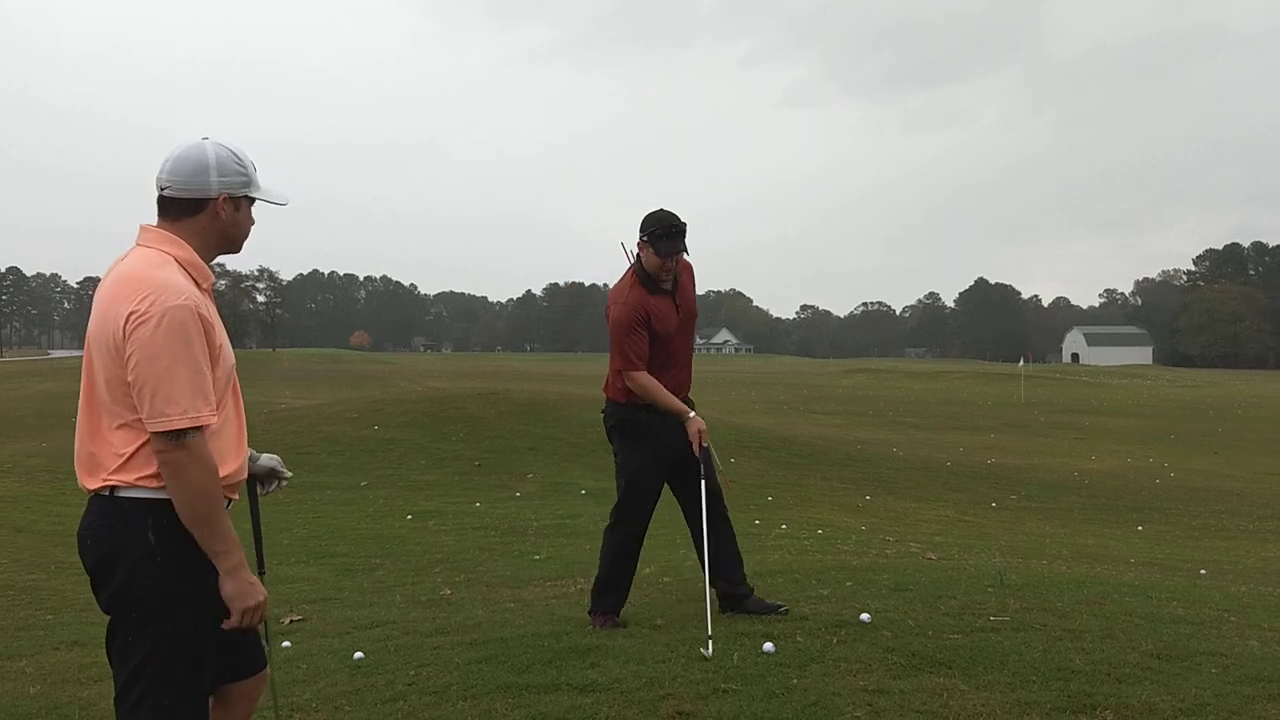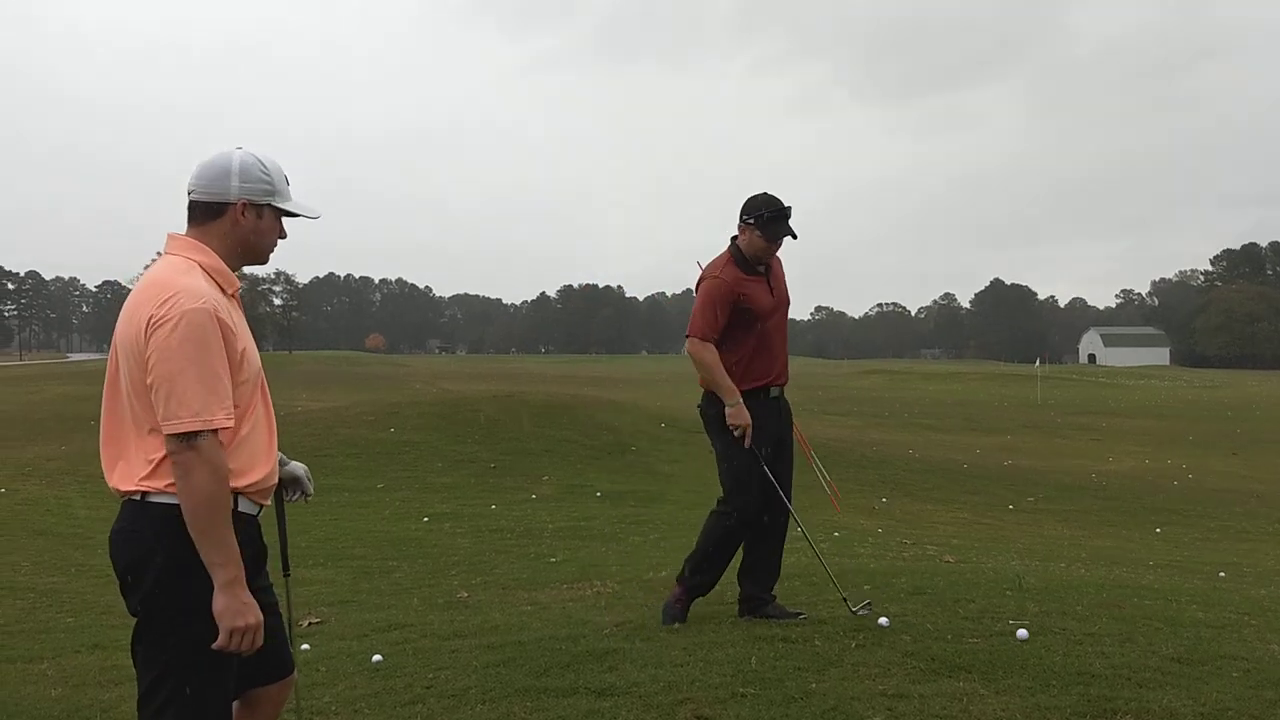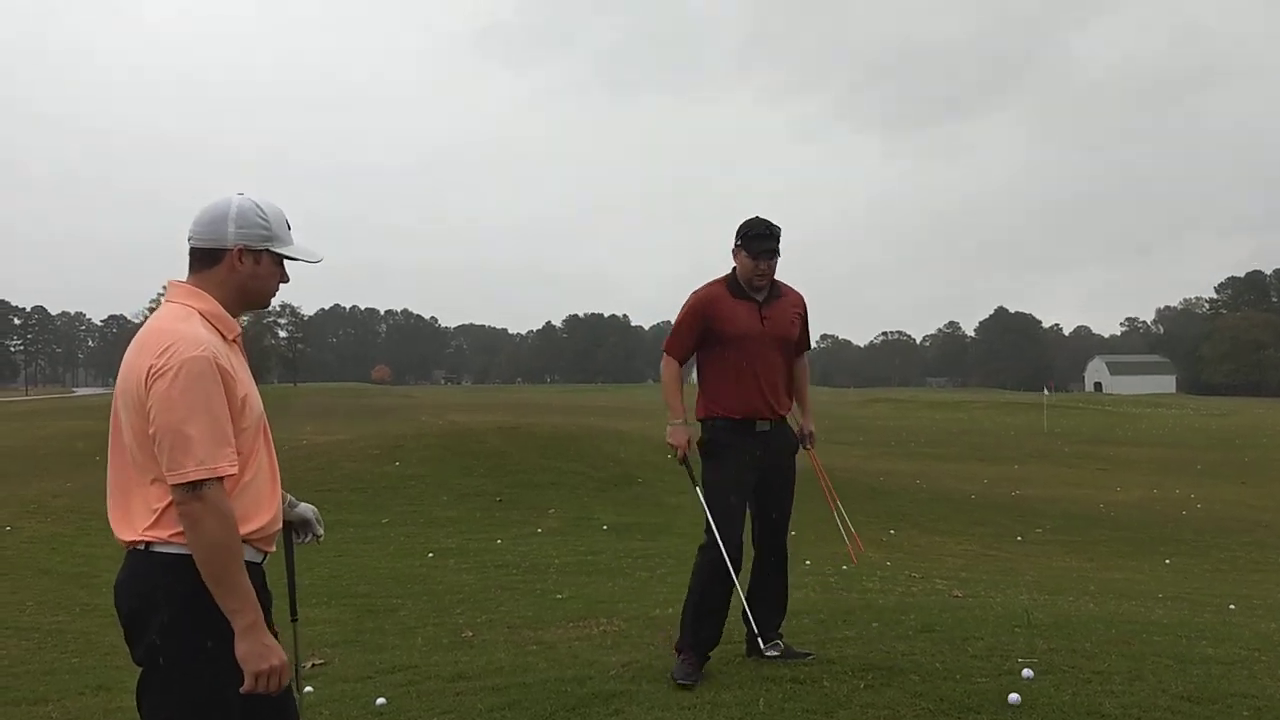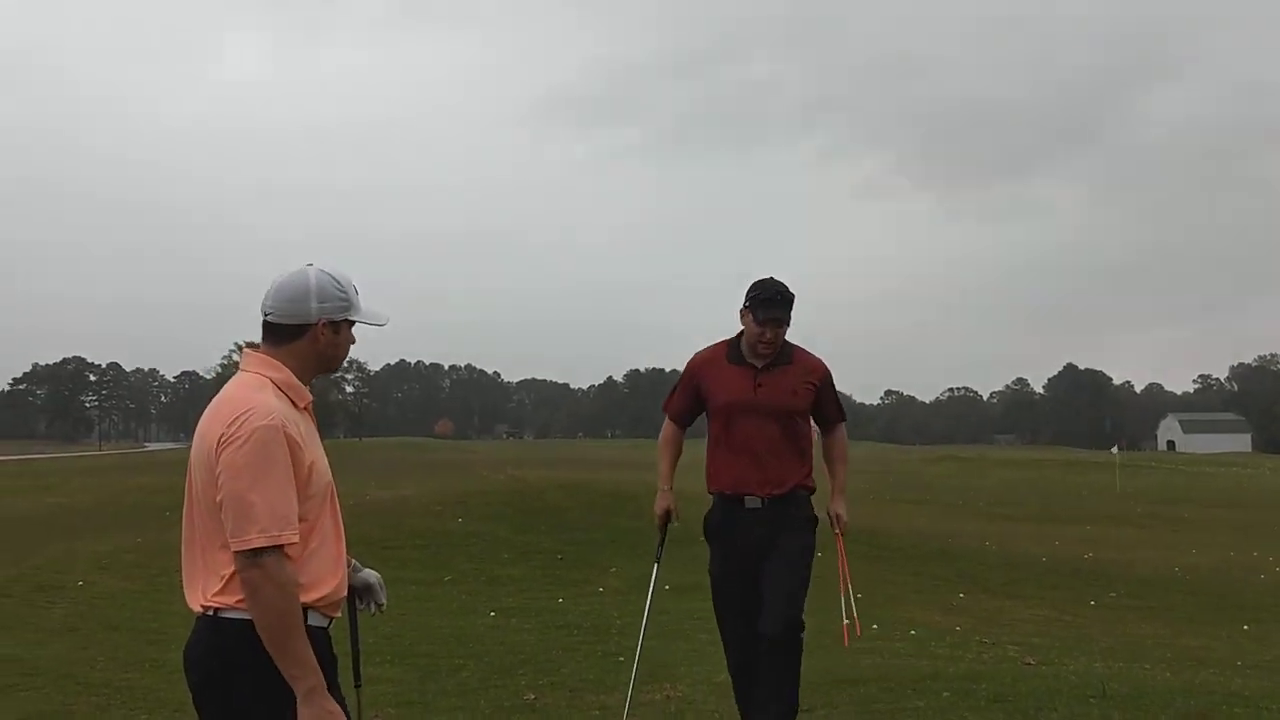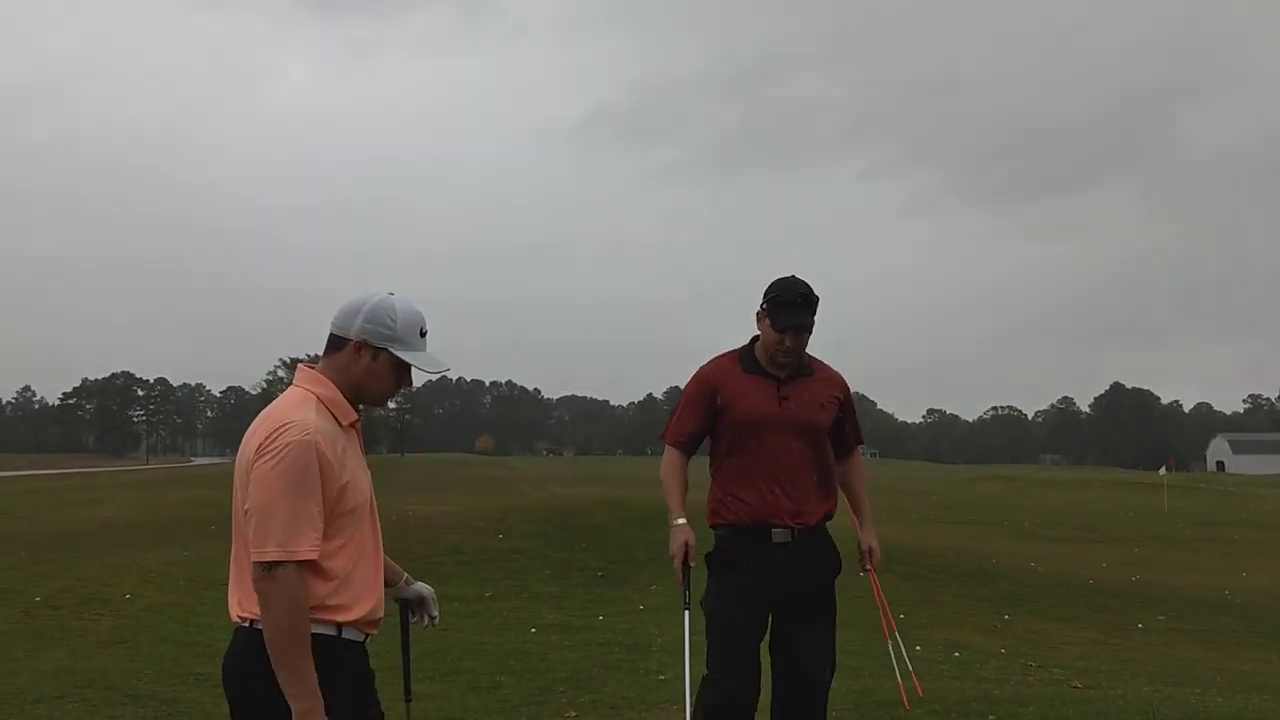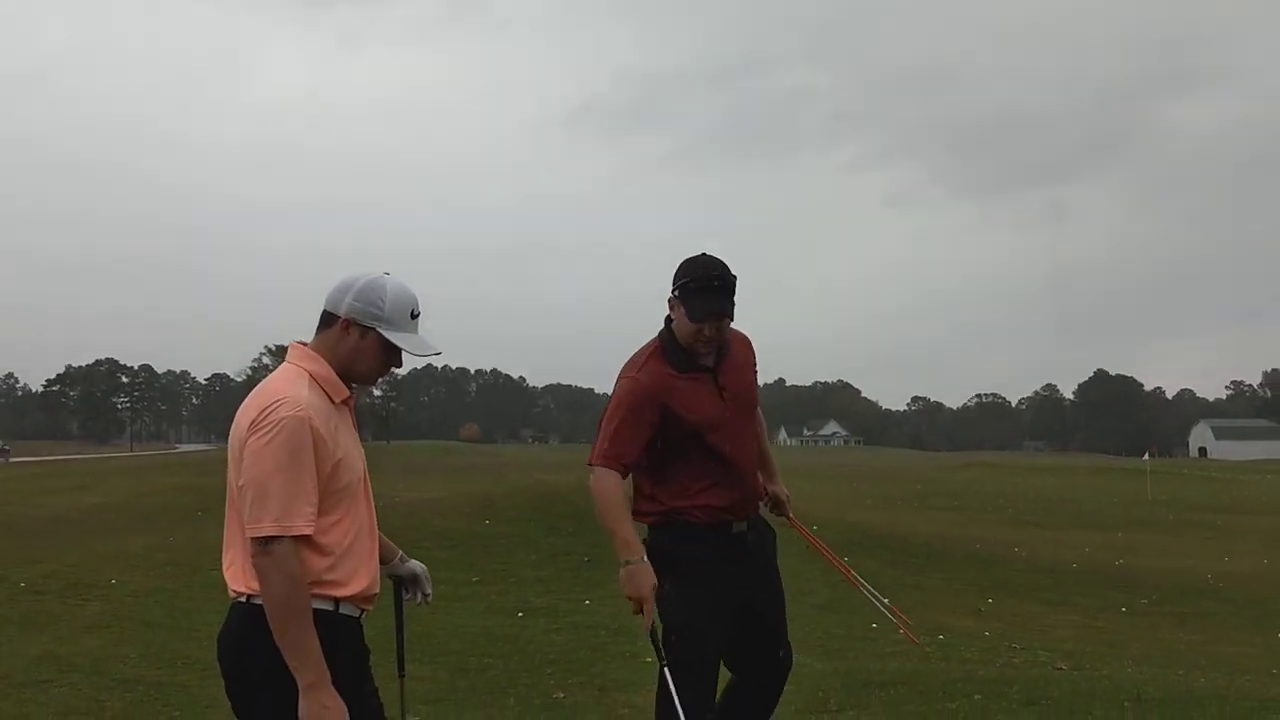
dt=0.7s
person 1, frame 1
left shoulder: (155, 275)
right shoulder: (168, 296)
right elbow: (178, 448)
left wrist: (241, 458)
right wrist: (232, 567)
left hip: (167, 525)
right hip: (153, 533)
person 1, frame 2
left shoulder: (197, 287)
right shoulder: (190, 301)
right elbow: (191, 451)
left wrist: (268, 461)
right wrist: (228, 583)
left hip: (208, 528)
right hip: (185, 539)
person 1, frame 3
left shoulder: (203, 335)
right shoulder: (190, 349)
right elbow: (197, 498)
left wrist: (278, 504)
right wrist: (249, 627)
left hip: (214, 579)
right hip: (190, 588)
person 1, frame 4
left shoulder: (275, 404)
right shoulder: (261, 418)
right elbow: (259, 566)
left wrist: (348, 569)
left hip: (279, 640)
right hip: (259, 653)
person 1, frame 5
left shoulder: (335, 423)
right shoulder: (299, 432)
right elbow: (276, 577)
left wrist: (398, 581)
left hip: (331, 655)
right hip: (293, 666)
person 1, frame 6
left shoulder: (329, 401)
right shoulder: (291, 409)
right elbow: (273, 551)
left wrist: (393, 558)
left hip: (328, 631)
right hip: (287, 641)
person 2, frame 1
left shoulder: (684, 273)
right shoulder: (627, 302)
right elbow: (634, 376)
right wrist: (687, 416)
left hip: (680, 412)
right hip: (636, 418)
left knee: (710, 503)
right knee: (633, 514)
left ankle: (734, 593)
right ankle: (604, 607)
person 2, frame 2
left shoulder: (773, 267)
right shoulder: (721, 279)
right elbow: (698, 345)
right wrist: (733, 403)
left hip: (774, 402)
right hip: (737, 409)
left knee: (776, 504)
right knee: (739, 504)
left ankle: (757, 597)
right ankle: (687, 588)
person 2, frame 3
left shoulder: (793, 302)
right shoulder: (707, 301)
right elbow: (672, 360)
left wrist: (805, 414)
right wrist: (677, 423)
left hip: (776, 436)
right hip: (727, 438)
left knee: (774, 541)
right knee: (724, 544)
left ankle: (766, 637)
right ankle: (692, 648)
person 2, frame 4
left shoulder: (812, 370)
right shoulder: (705, 365)
left elbow: (833, 429)
right elbow: (674, 424)
left wrist: (838, 495)
right wrist: (665, 488)
left hip: (789, 515)
right hip: (730, 516)
left knee: (782, 623)
right knee: (740, 633)
person 2, frame 5
left shoulder: (831, 384)
right shoulder: (716, 377)
left elbow: (848, 456)
right elbow: (675, 450)
left wrist: (866, 525)
right wrist: (679, 521)
left hip: (811, 551)
right hip: (742, 550)
left knee: (807, 681)
right knee: (728, 682)
person 2, frame 6
left shoulder: (741, 349)
right shoulder: (644, 380)
right elbow: (606, 472)
left wrist: (771, 477)
right wrist: (632, 561)
left hip: (749, 533)
right hip: (689, 549)
left knee: (770, 665)
